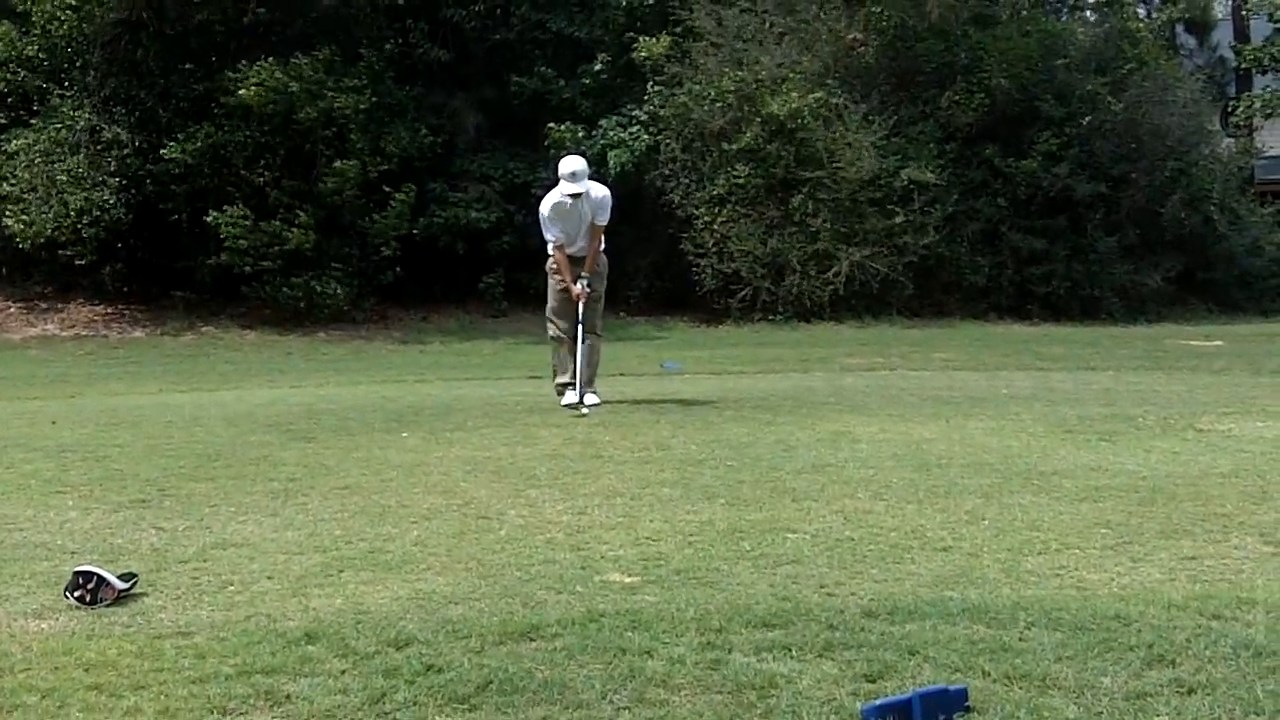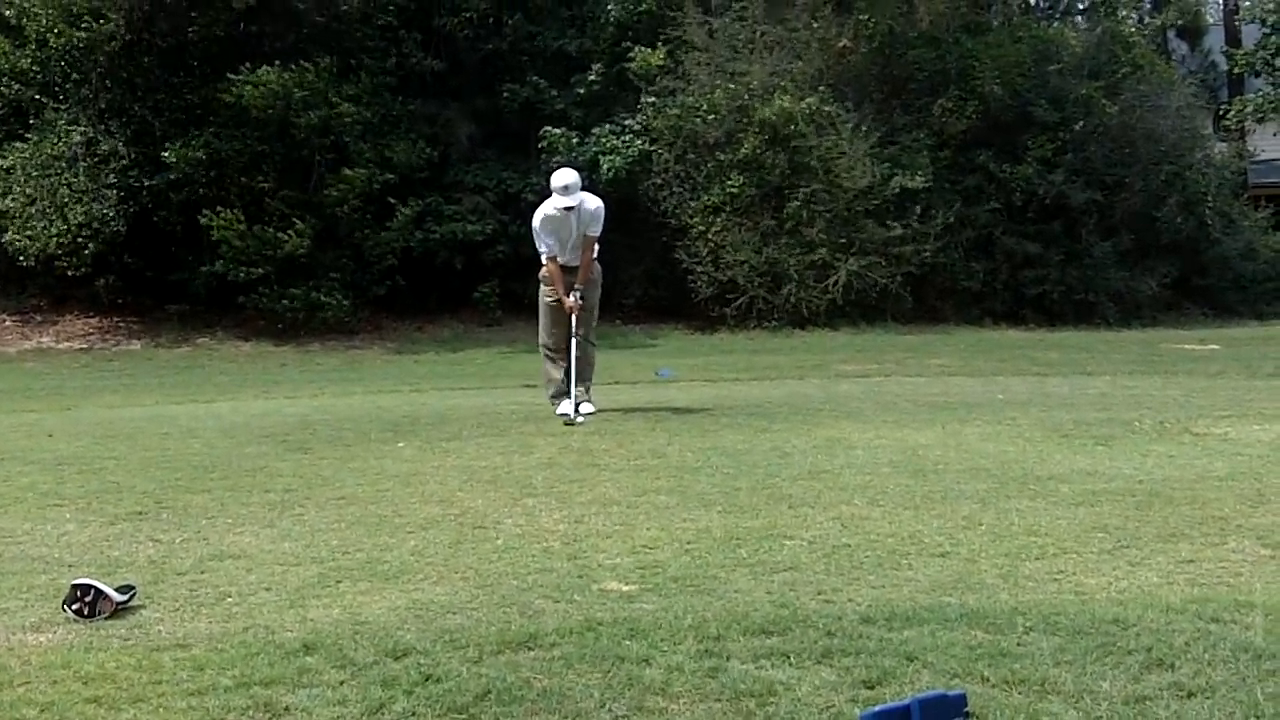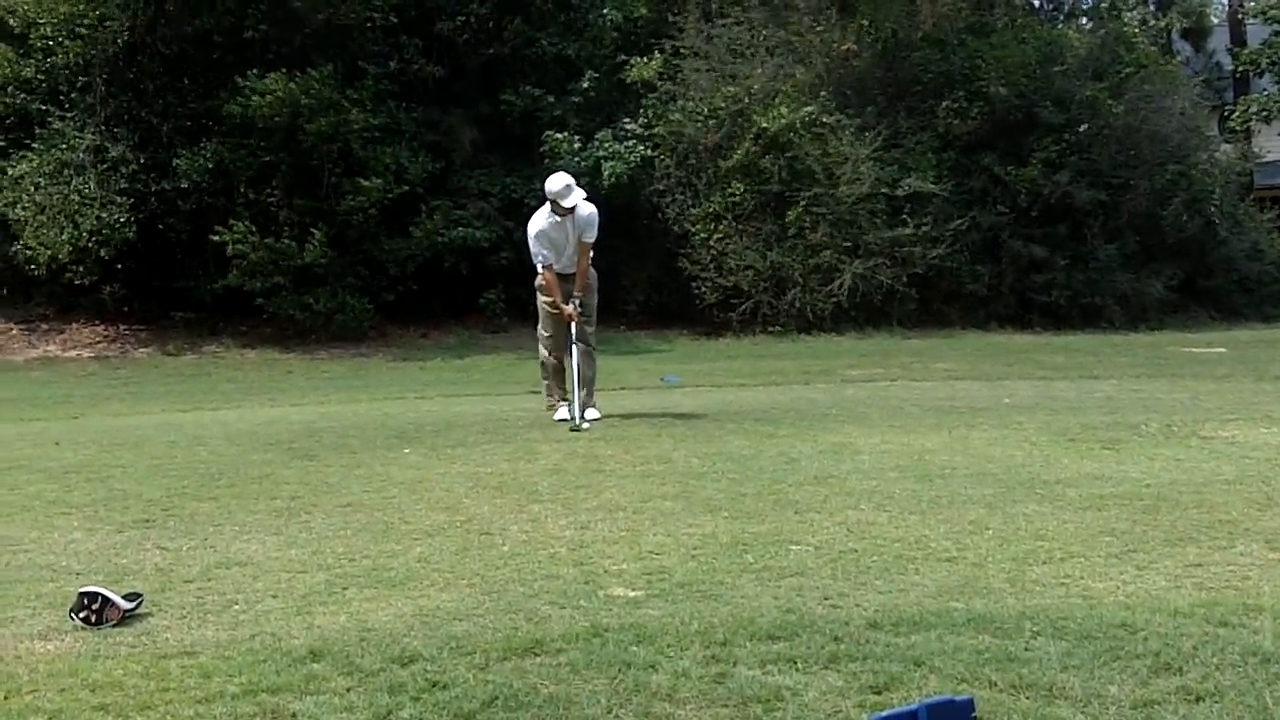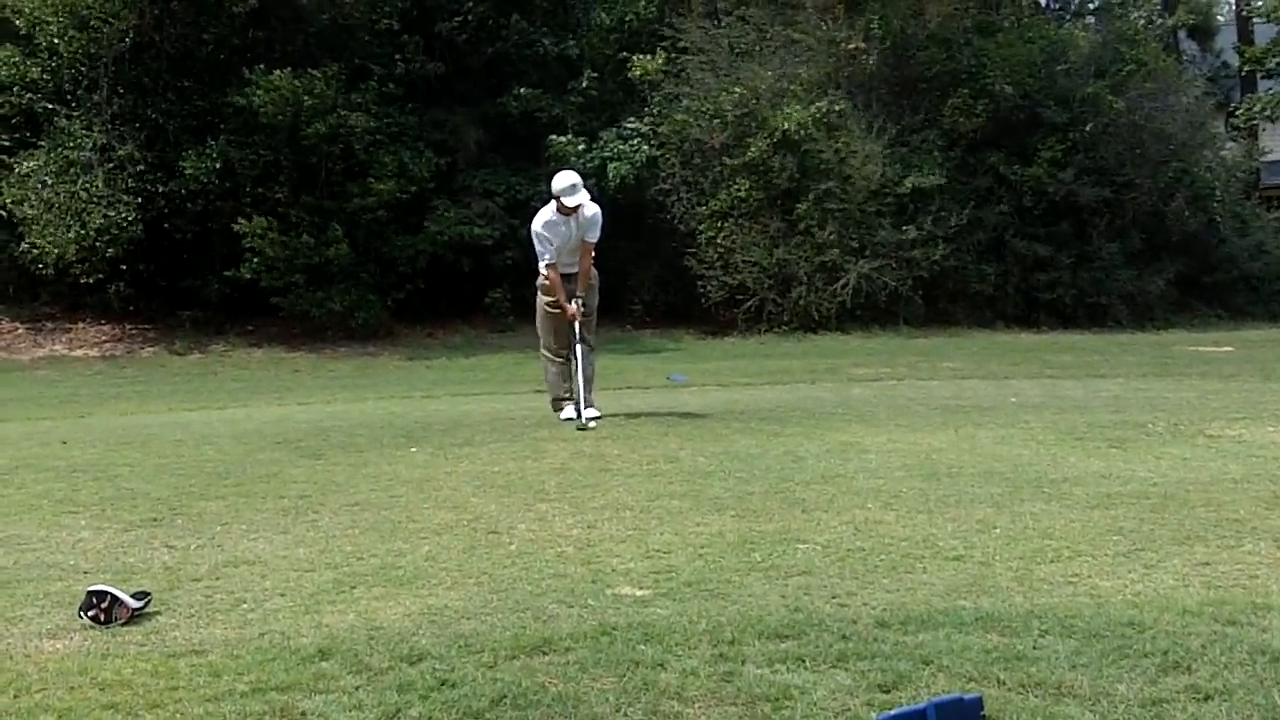
dt=0.5s
person 1, frame 1
left shoulder: (601, 195)
right shoulder: (550, 205)
left elbow: (595, 239)
right elbow: (558, 248)
left wrist: (585, 277)
right wrist: (570, 284)
left hip: (592, 261)
right hip: (562, 263)
left knee: (590, 327)
right knee: (560, 328)
left ankle: (587, 387)
right ankle: (567, 387)
person 1, frame 2
left shoulder: (594, 206)
right shoulder: (542, 216)
left elbow: (588, 250)
right elbow: (551, 259)
left wrist: (578, 289)
right wrist: (563, 296)
left hip: (586, 270)
right hip: (555, 272)
left knee: (585, 336)
right knee: (552, 338)
left ankle: (582, 395)
right ankle: (562, 396)
person 1, frame 3
left shoulder: (588, 212)
right shoulder: (537, 225)
left elbow: (583, 257)
right elbow: (547, 268)
left wrist: (576, 296)
right wrist: (561, 304)
left hip: (582, 277)
right hip: (551, 280)
left knee: (586, 341)
right knee: (552, 345)
left ankle: (587, 402)
right ankle: (558, 403)
person 1, frame 4
left shoulder: (592, 212)
right shoulder: (541, 223)
left elbow: (586, 256)
right elbow: (550, 267)
left wrist: (579, 296)
right wrist: (564, 303)
left hip: (583, 277)
right hip: (553, 280)
left knee: (585, 342)
right knee: (554, 345)
left ankle: (586, 401)
right ankle: (564, 402)
